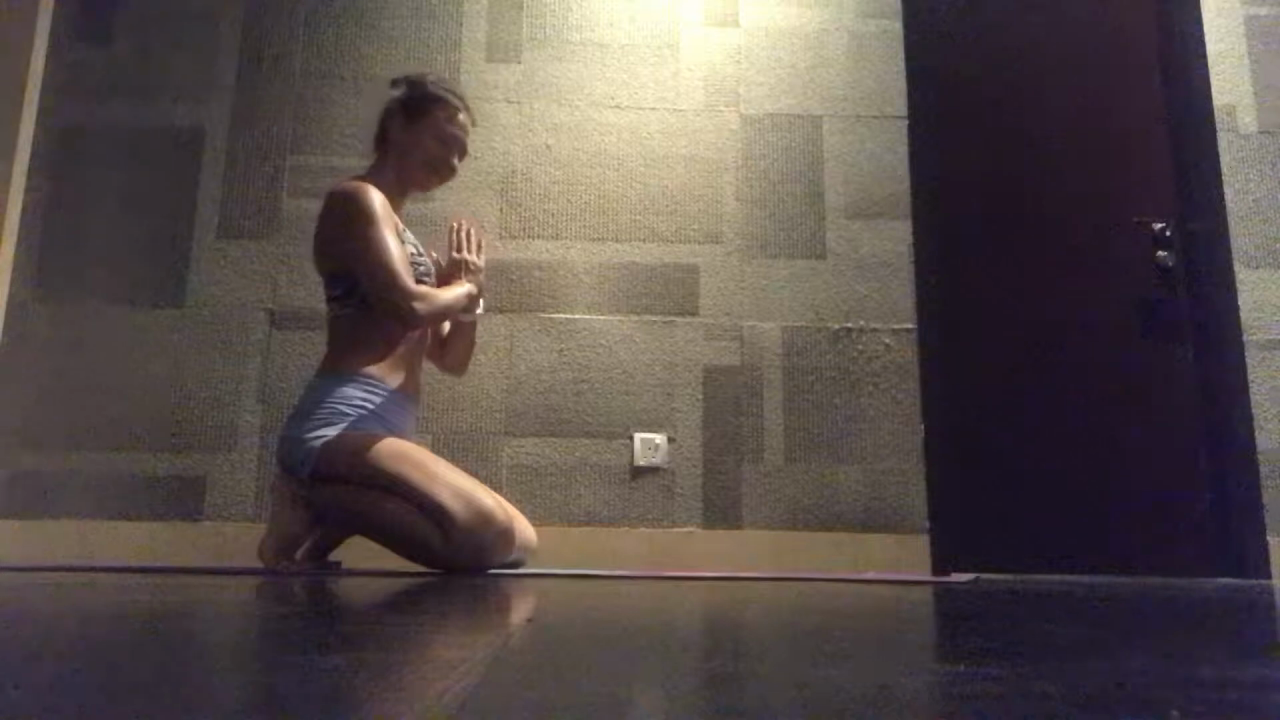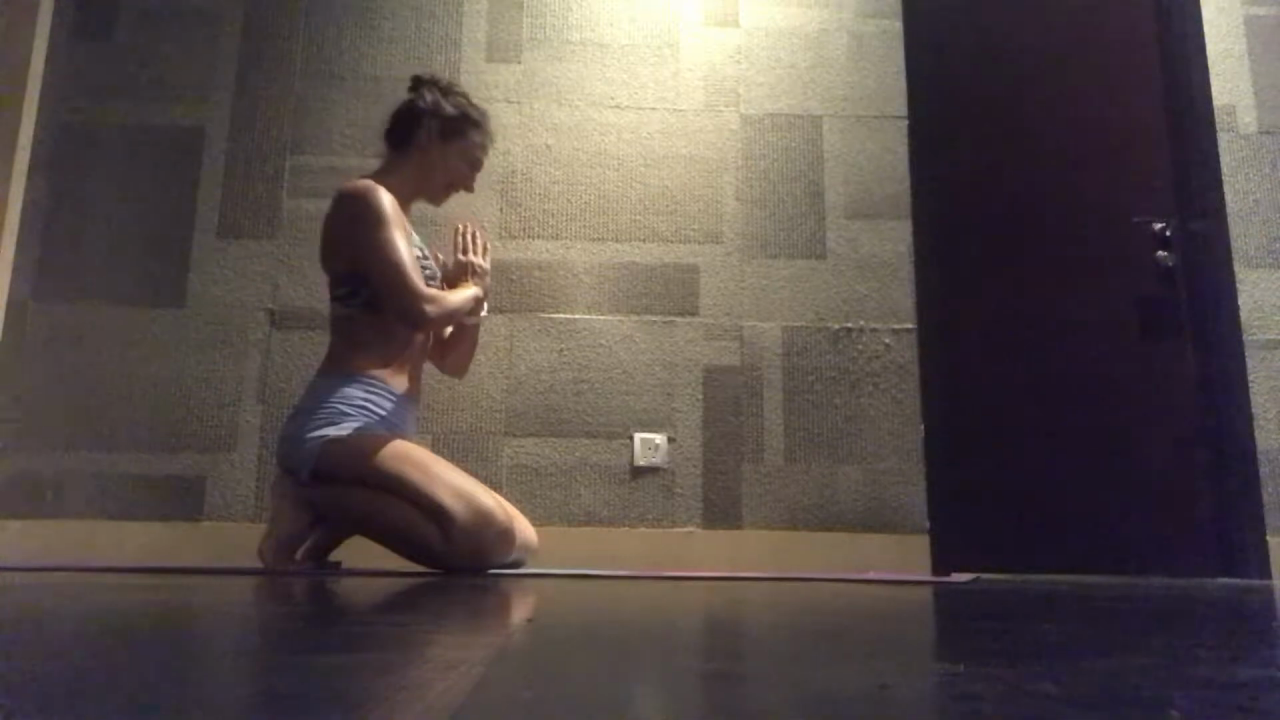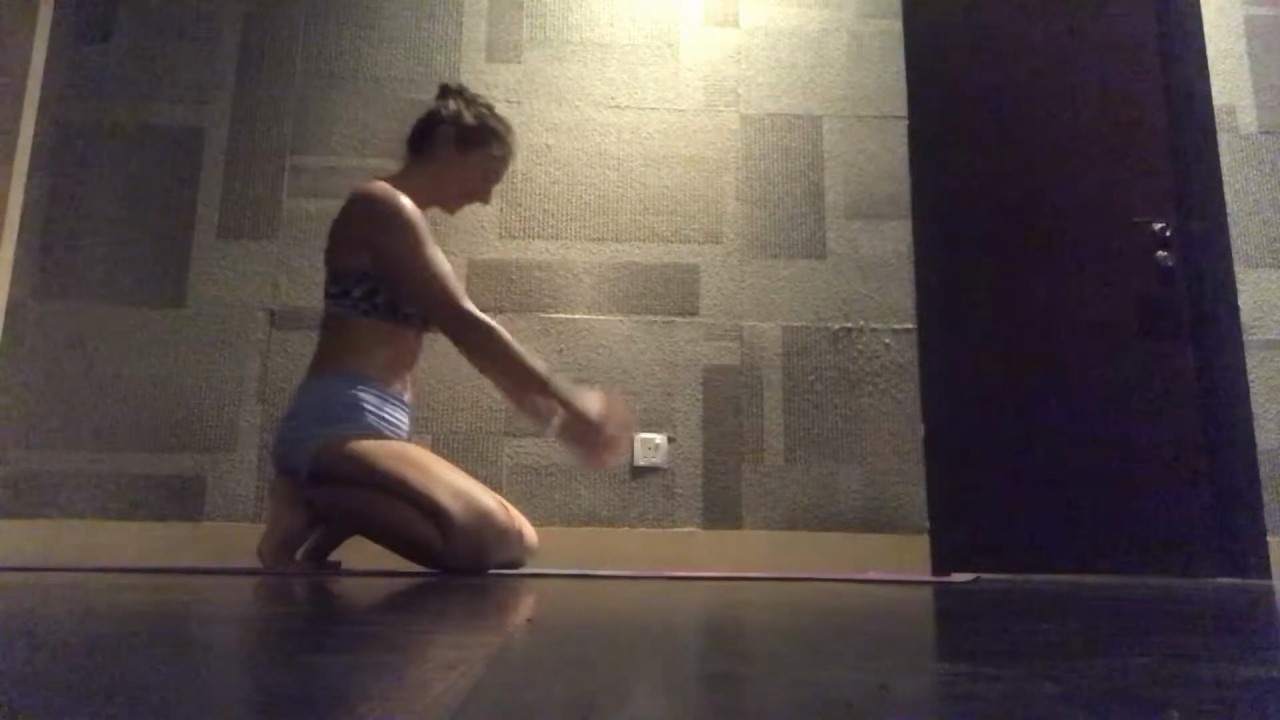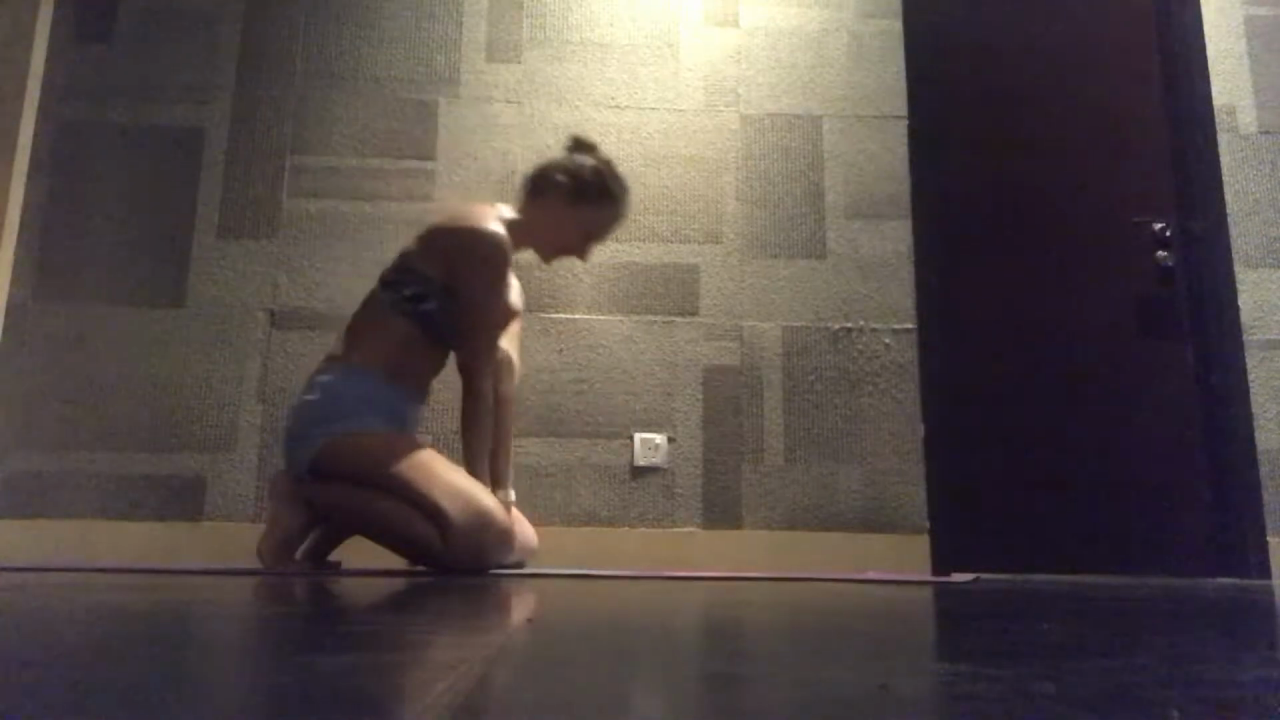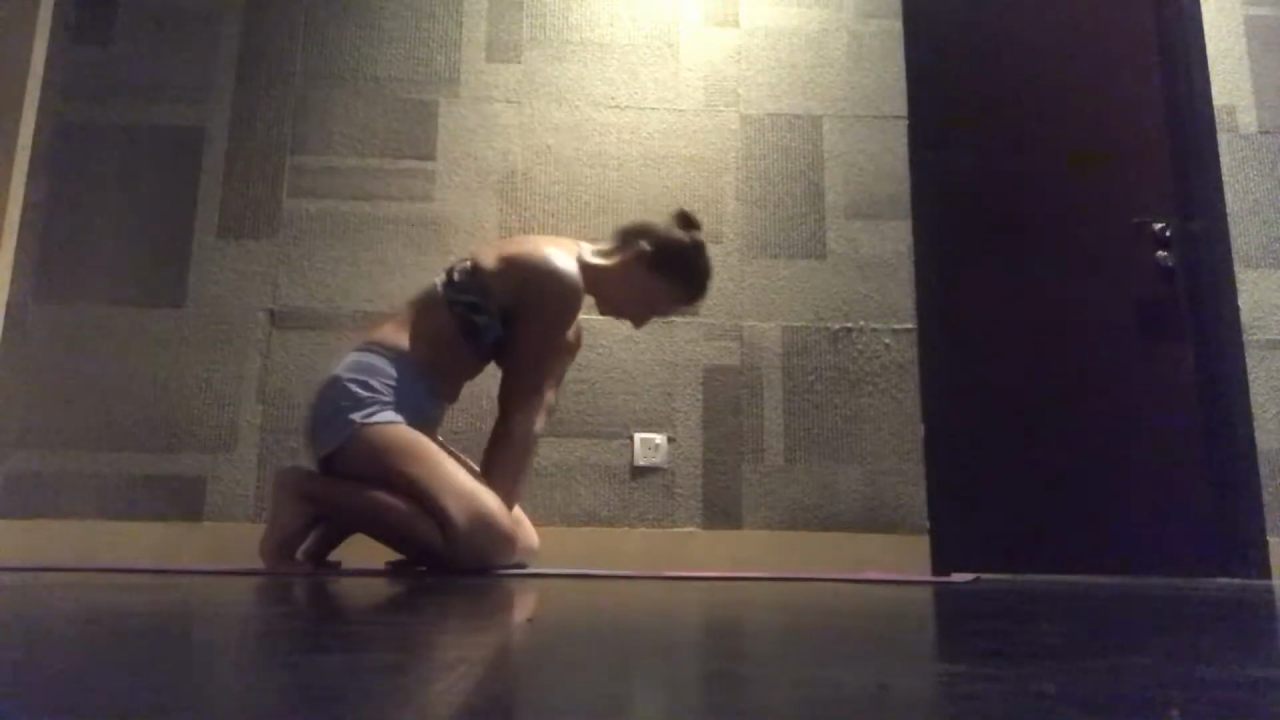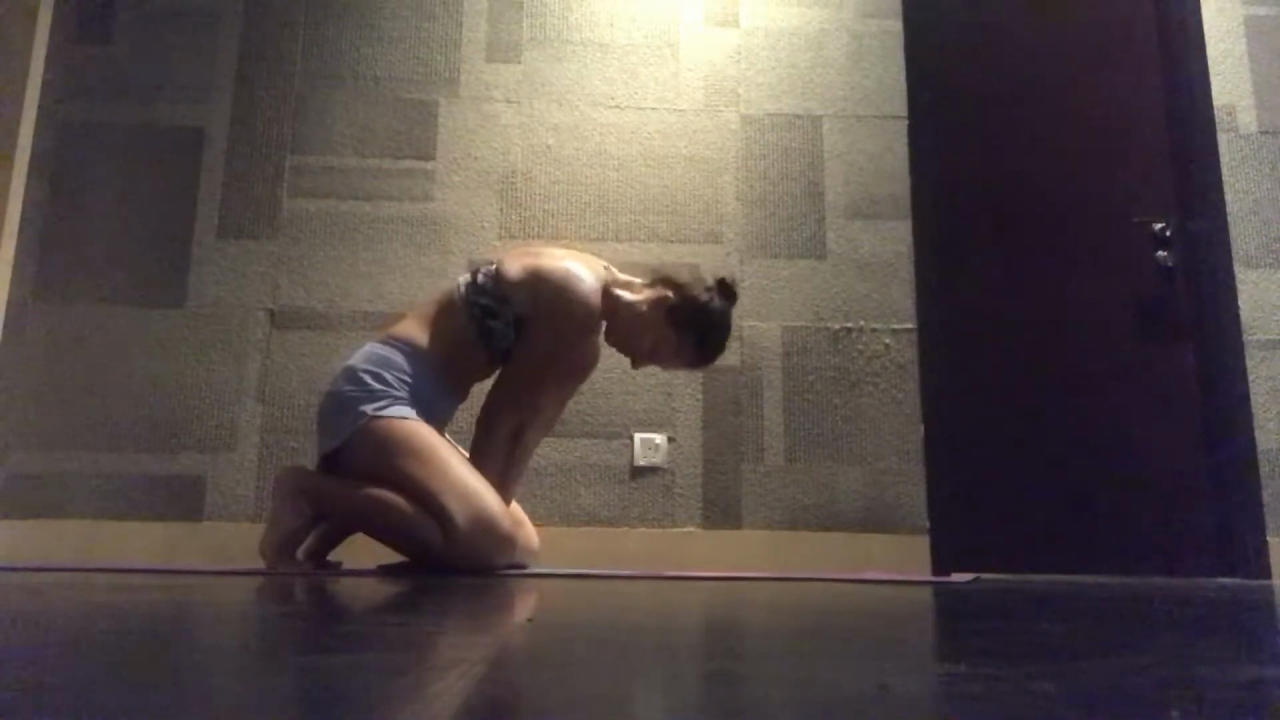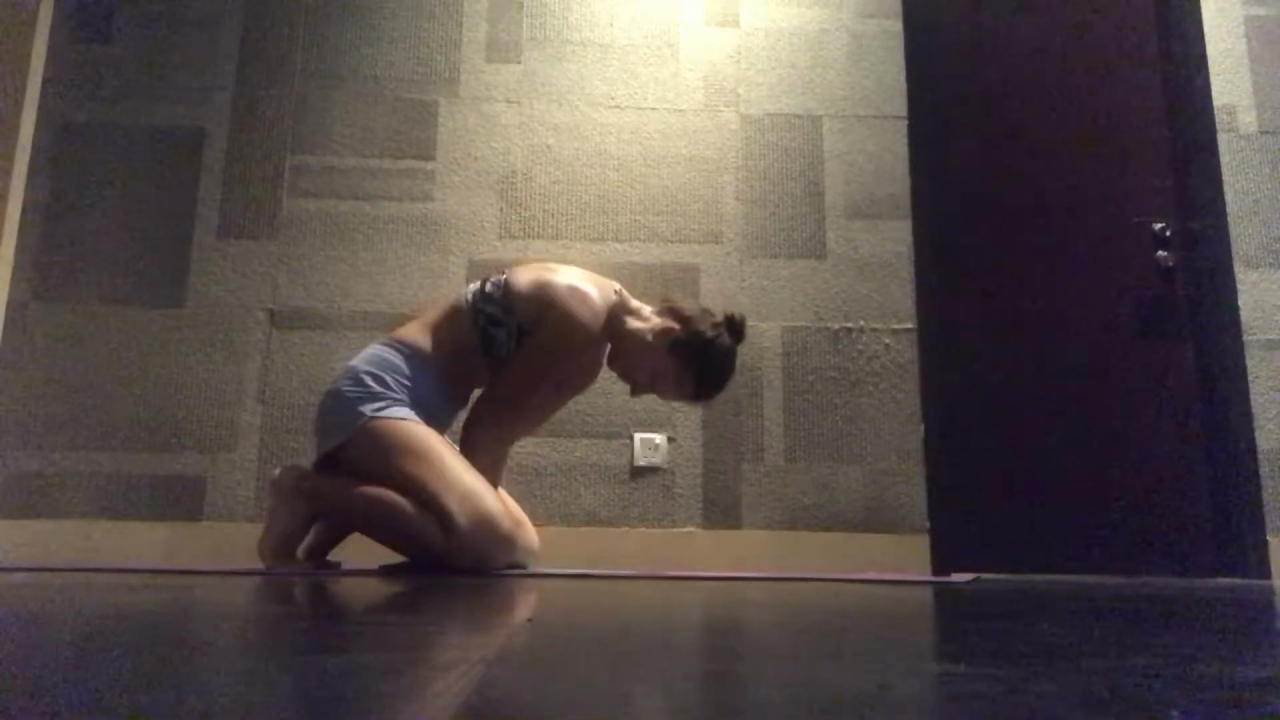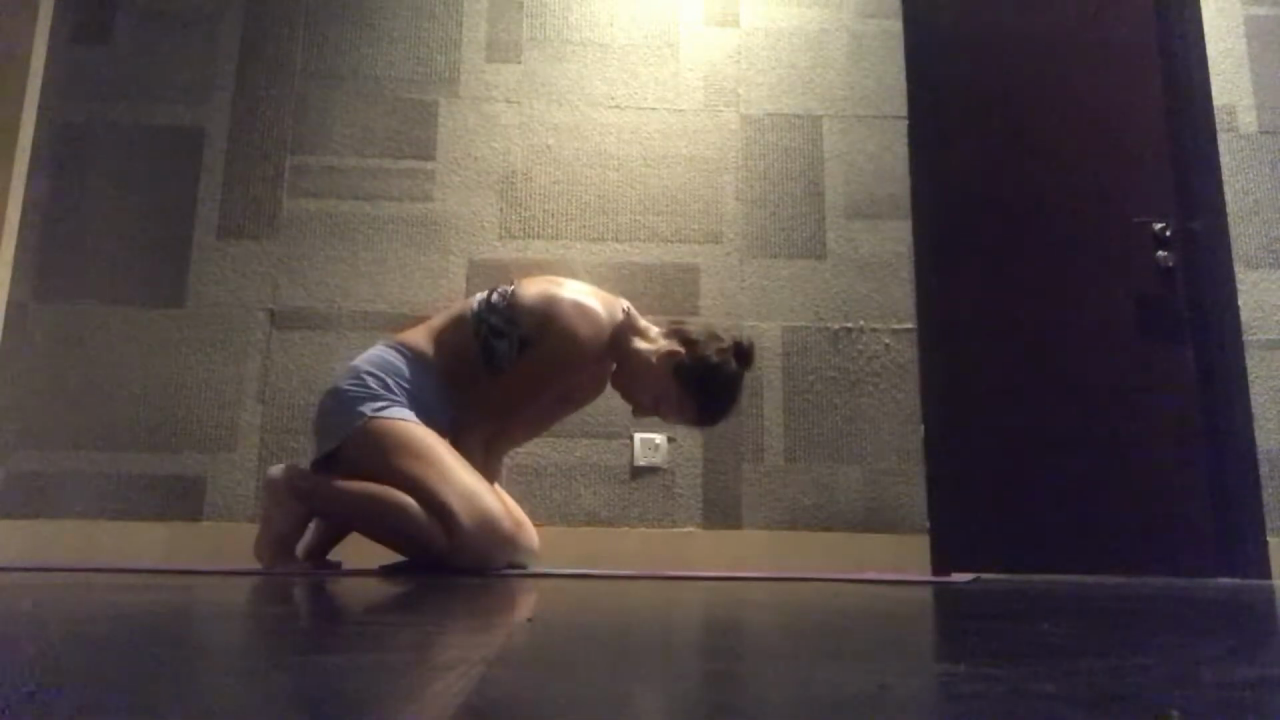
dt=0.4s
person 1, frame 1
left shoulder: (401, 234)
right shoulder: (358, 199)
left elbow: (452, 359)
right elbow: (407, 306)
left wrist: (468, 293)
right wrist: (464, 289)
left hip: (380, 432)
right hip: (341, 426)
left knee: (517, 541)
right knee: (489, 536)
left ankle: (328, 521)
right ankle: (314, 501)
person 1, frame 2
left shoulder: (403, 231)
right shoulder: (367, 199)
left elbow: (452, 362)
right elbow: (418, 308)
left wrist: (472, 296)
right wrist: (472, 290)
left hip: (380, 433)
right hip: (344, 426)
left knee: (519, 541)
right knee: (489, 537)
left ankle: (331, 516)
right ankle: (315, 501)
person 1, frame 3
left shoulder: (408, 224)
right shoulder: (383, 204)
left elbow: (478, 349)
right elbow: (463, 323)
left wrist: (554, 417)
right wrist: (568, 400)
left hip: (375, 428)
right hip: (336, 425)
left knee: (519, 541)
right knee: (491, 538)
left ankle: (332, 516)
right ankle: (314, 501)
person 1, frame 4
left shoulder: (508, 290)
right shoulder: (483, 237)
left elbow: (502, 390)
right elbow: (478, 382)
left wrist: (499, 496)
right wrist: (483, 497)
left hip: (382, 426)
right hip: (344, 415)
left knee: (519, 541)
right knee: (488, 536)
left ankle: (333, 517)
right ankle: (310, 498)
person 1, frame 5
left shoulder: (568, 334)
right shoulder: (557, 276)
left elbow: (528, 421)
right elbow: (518, 419)
left wrist: (498, 511)
right wrist: (495, 513)
left hip: (405, 413)
right hip: (367, 399)
left knee: (520, 541)
right knee: (489, 540)
left ankle: (334, 519)
right ankle: (310, 493)
person 1, frame 6
left shoulder: (585, 348)
right shoulder: (576, 296)
left elbow: (525, 431)
right elbow: (500, 417)
left wrist: (490, 509)
right wrist: (486, 513)
left hip: (411, 406)
right hip: (377, 392)
left knee: (519, 545)
right knee: (489, 542)
left ankle: (339, 515)
right ankle: (312, 493)
person 1, frame 7
left shoulder: (591, 354)
right shoulder: (581, 312)
left elbow: (501, 431)
right elbow: (488, 422)
left wrist: (478, 504)
right wrist: (477, 507)
left hip: (412, 407)
right hip: (376, 394)
left knee: (519, 545)
right knee: (489, 542)
left ankle: (334, 513)
right ankle: (307, 492)
person 1, frame 8
left shoulder: (597, 369)
right shoulder: (585, 327)
left elbow: (494, 437)
right elbow: (475, 426)
right wrist: (468, 504)
left hip: (413, 410)
right hip: (375, 395)
left knee: (519, 545)
right knee: (488, 541)
left ankle: (335, 512)
right ankle: (302, 490)
